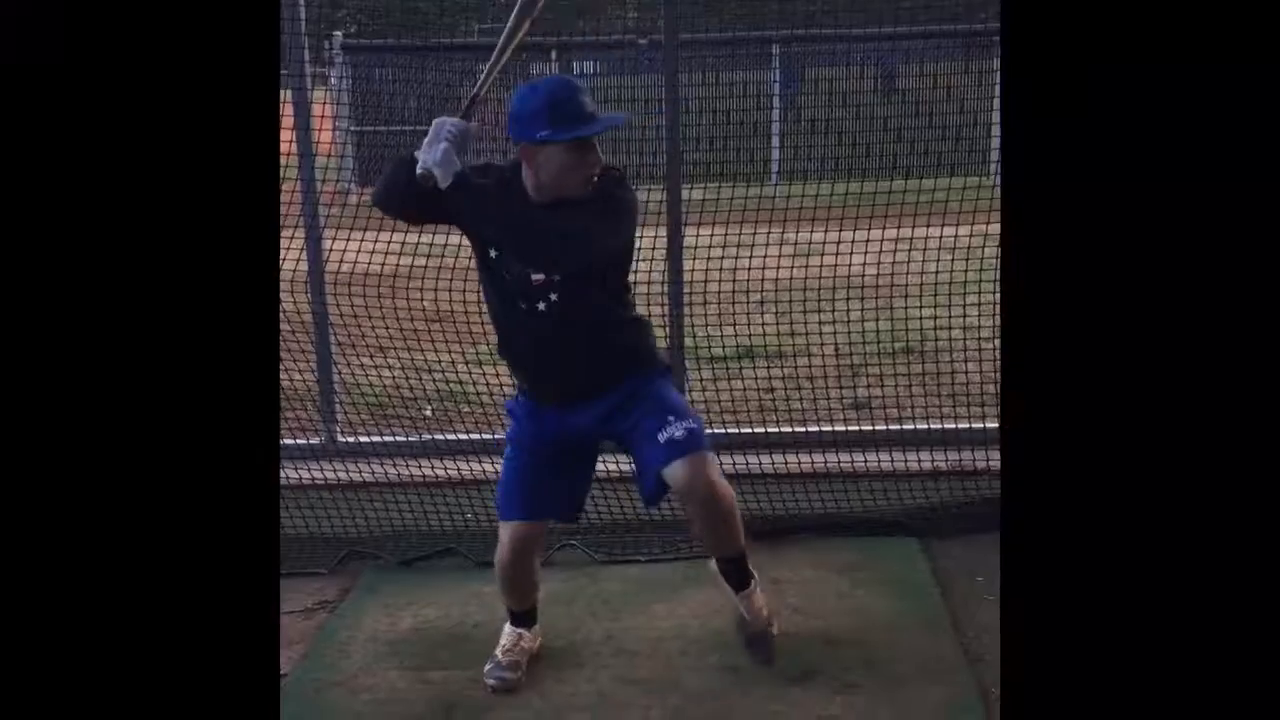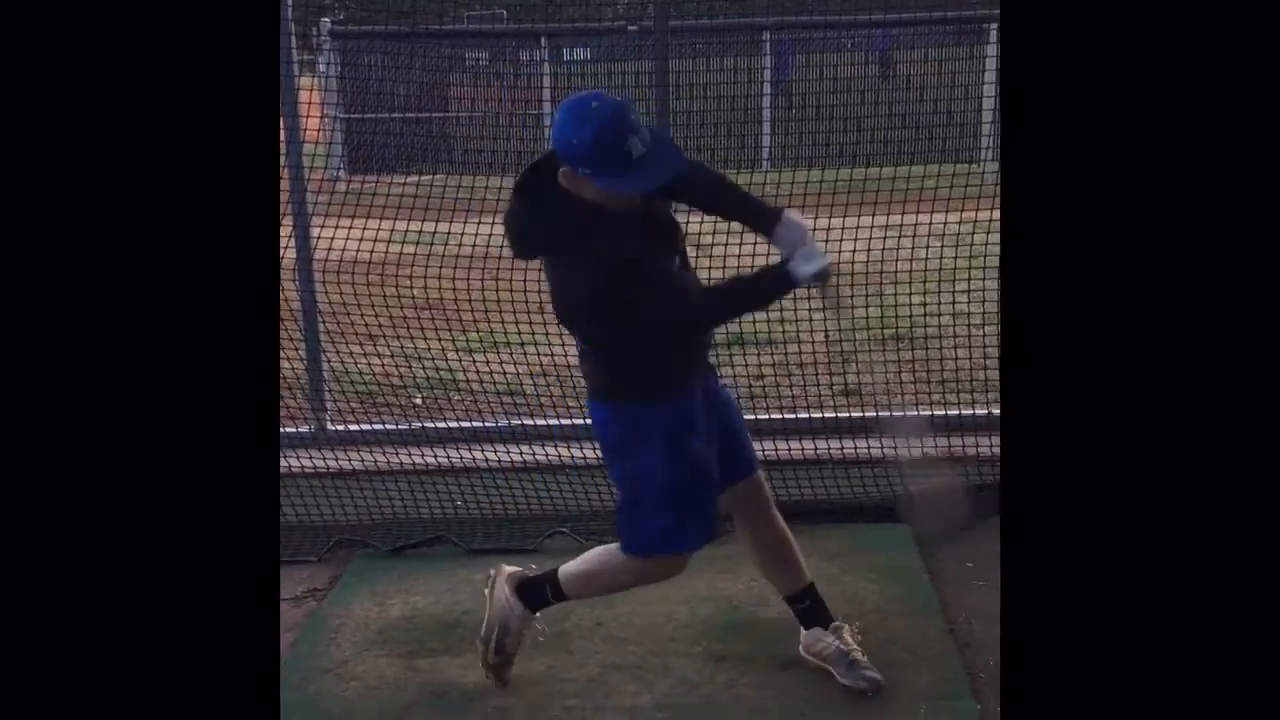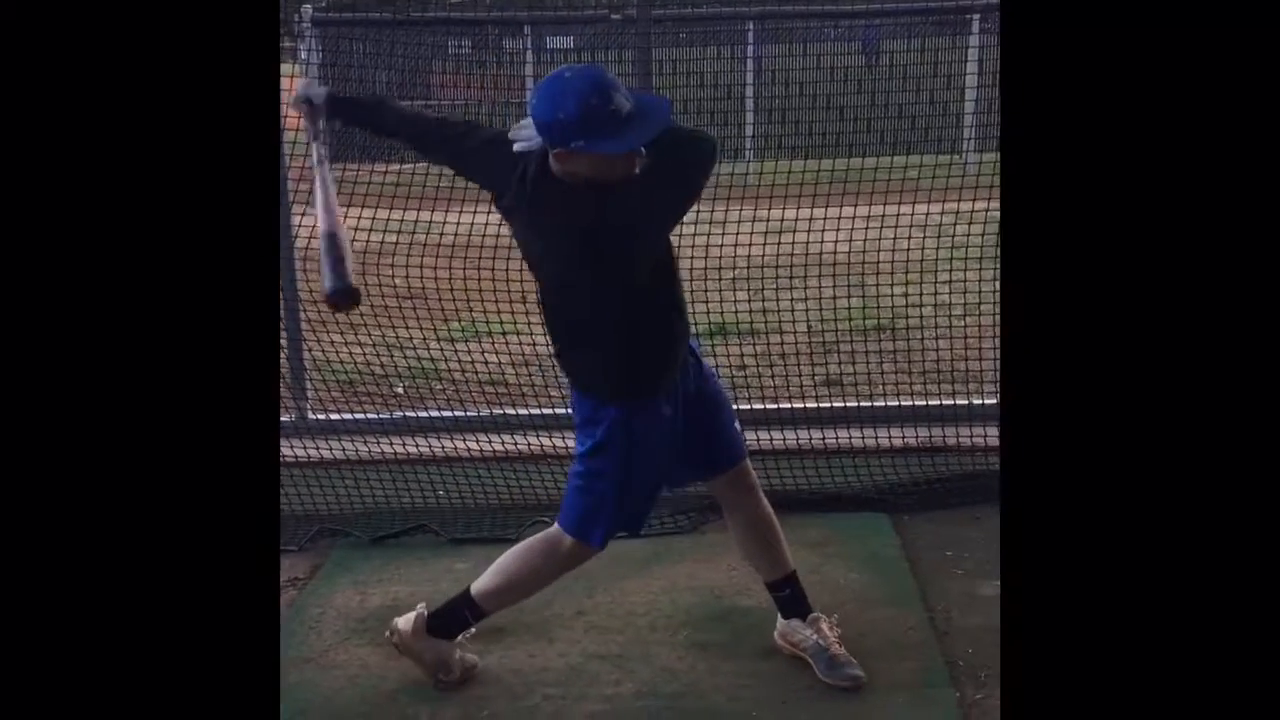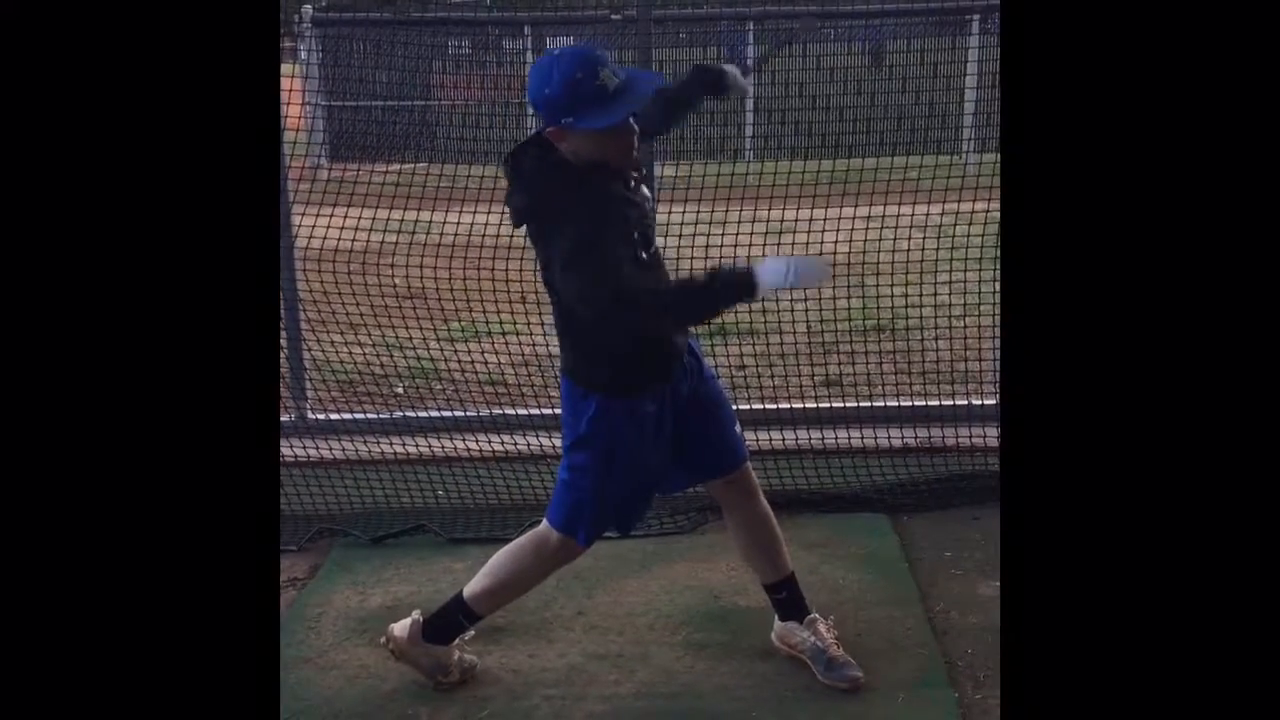
dt=0.5s
person 1, frame 1
left shoulder: (610, 197)
right shoulder: (488, 187)
left elbow: (556, 249)
right elbow: (389, 199)
left wrist: (456, 188)
right wrist: (423, 163)
left hip: (630, 379)
right hip: (546, 399)
left knee: (698, 481)
right knee: (517, 538)
left ankle: (742, 585)
right ankle: (522, 629)
person 1, frame 2
left shoulder: (631, 178)
right shoulder: (576, 246)
left elbow: (687, 179)
right elbow: (688, 312)
left wrist: (777, 220)
right wrist: (787, 276)
left hip: (683, 374)
right hip: (640, 405)
left knee: (752, 501)
right knee: (658, 557)
left ankle: (821, 631)
right ankle: (522, 593)
person 1, frame 3
left shoulder: (509, 165)
right shoulder: (614, 212)
left elbow: (432, 132)
right elbow: (697, 151)
left wrist: (331, 103)
left hip: (667, 358)
right hip: (623, 394)
left knee: (735, 482)
right knee: (580, 541)
left ankle: (798, 623)
right ankle: (426, 632)
person 1, frame 4
left shoulder: (596, 157)
right shoulder: (570, 211)
left elbow: (655, 112)
right elbow: (624, 310)
left wrist: (709, 80)
right wrist: (757, 278)
left hip: (669, 363)
right hip: (613, 392)
left knee: (739, 486)
right knee: (566, 536)
left ankle: (794, 622)
right ankle: (425, 634)
